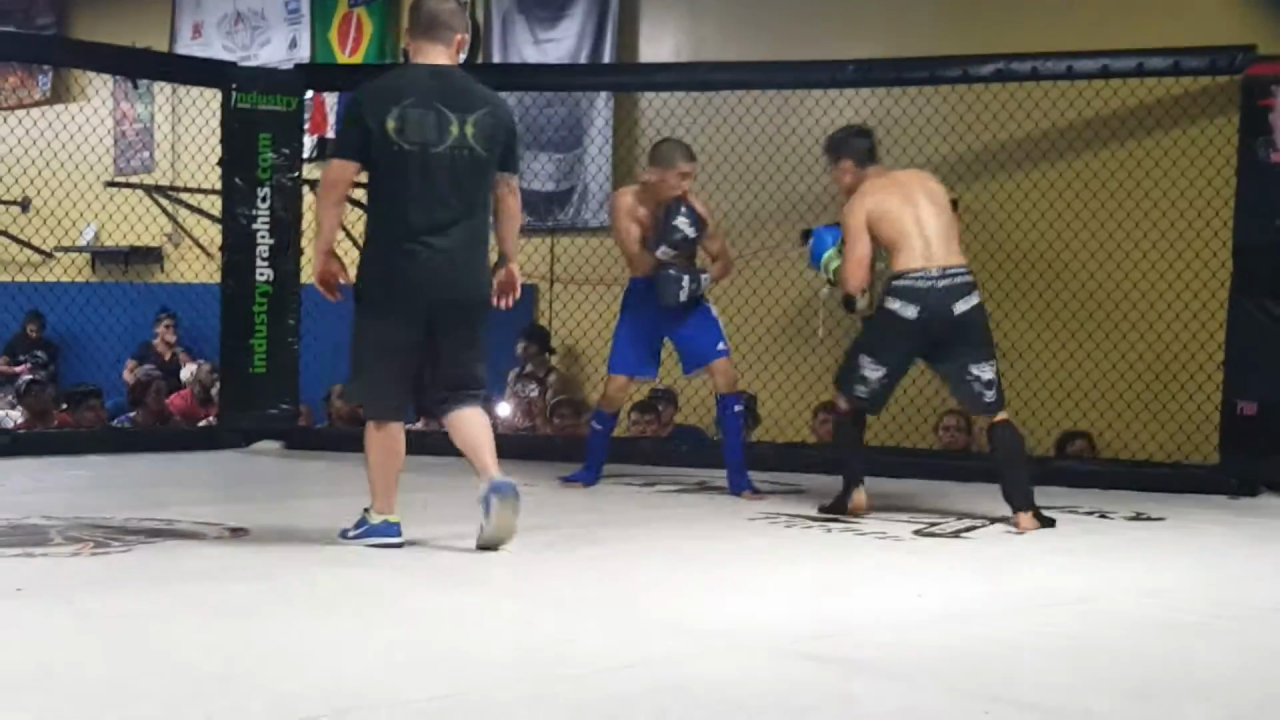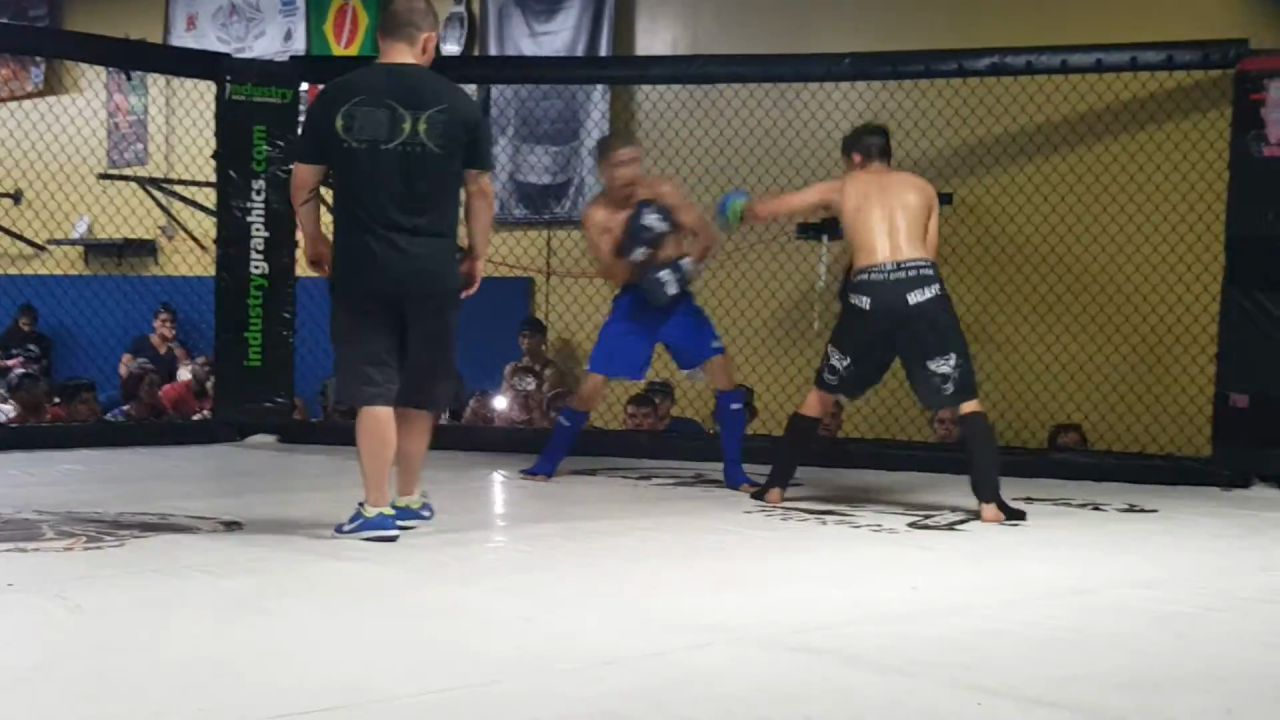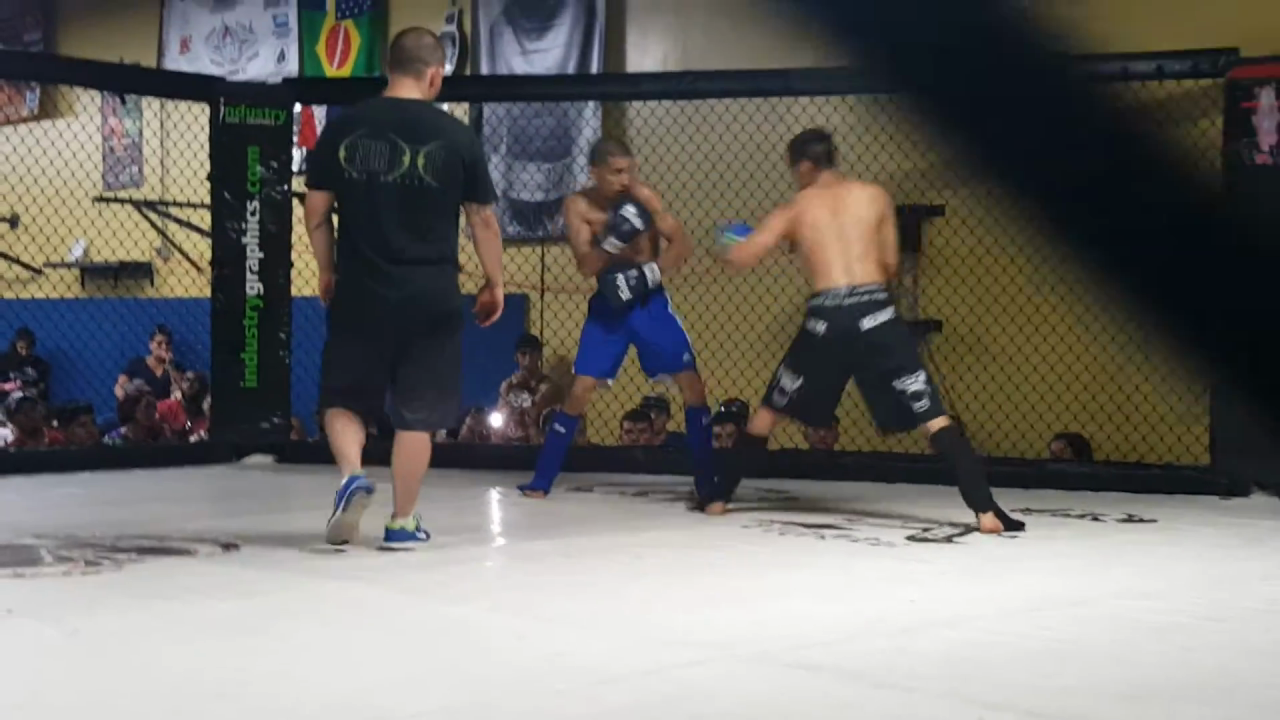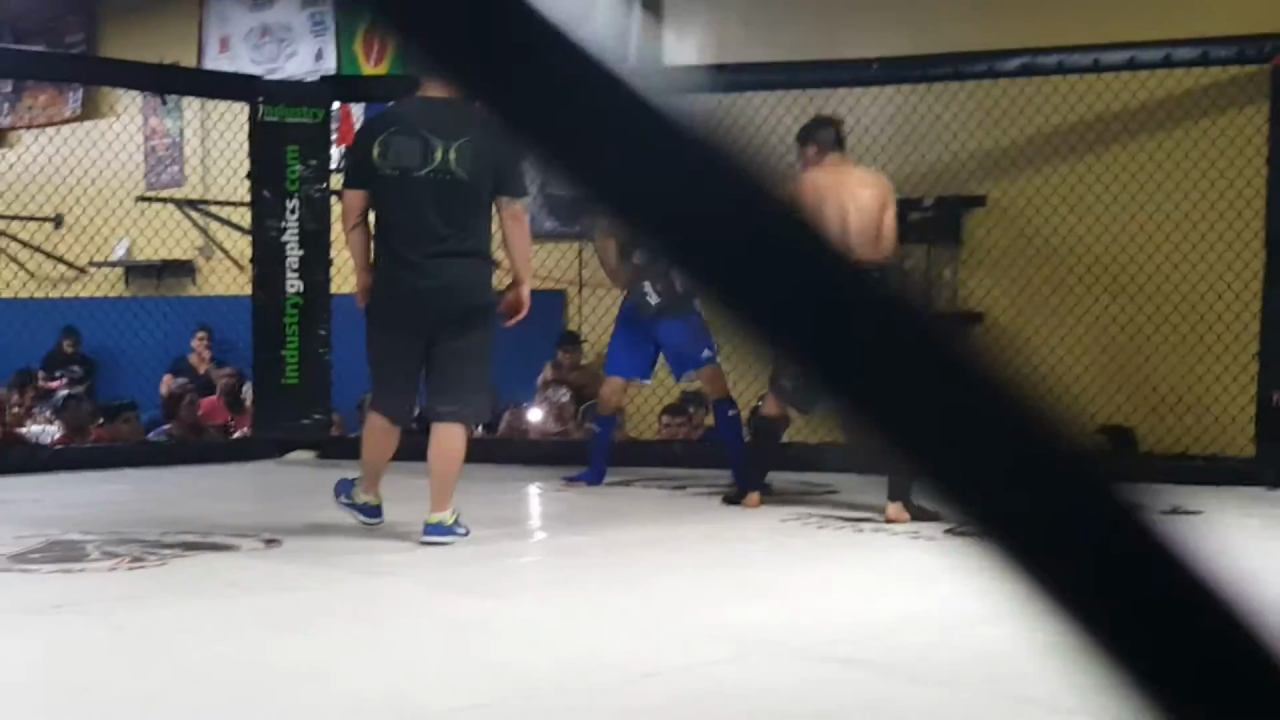
dt=0.4s
person 1, frame 1
left shoulder: (374, 96)
right shoulder: (491, 106)
left elbow: (336, 180)
right elbow: (507, 193)
left wrist: (324, 250)
right wrist: (508, 259)
left hip: (392, 274)
right hip: (465, 277)
left knee: (382, 401)
right knee: (460, 392)
left ankle: (382, 517)
right ankle: (493, 479)
person 1, frame 2
left shoulder: (337, 97)
right shoulder: (457, 102)
left elbow: (303, 183)
right elbow: (480, 190)
left wrist: (313, 237)
right wrist: (476, 254)
left hip: (361, 269)
right hip: (433, 270)
left knee: (373, 390)
right knee: (421, 393)
left ankle: (376, 509)
right ankle: (409, 499)
person 1, frame 3
left shoulder: (342, 128)
right shoulder: (457, 136)
left elbow: (316, 211)
right elbow: (483, 219)
left wrist: (328, 269)
right wrist: (494, 283)
left hip: (361, 293)
right hip: (432, 297)
left knee: (344, 399)
right knee: (418, 413)
left ankle: (352, 476)
right ankle: (402, 522)
person 1, frame 4
left shoulder: (378, 128)
right shoulder: (489, 132)
left elbow: (353, 211)
right elbow: (514, 215)
left wrist: (364, 270)
right wrist: (522, 280)
left hip: (398, 288)
right hip: (465, 291)
left knee: (387, 400)
right knee: (453, 407)
left ankle: (367, 494)
right ankle: (441, 517)
person 2, frame 1
left shoulder: (859, 203)
right shoulder: (928, 180)
left elbow: (855, 283)
left wrist: (834, 266)
left hip: (908, 298)
right hip: (959, 291)
left knee: (851, 395)
right knee: (993, 408)
left ankle: (854, 490)
right ankle: (1024, 509)
person 2, frame 2
left shoulder: (840, 189)
right shoulder: (922, 187)
left elbow: (767, 210)
right elbow: (930, 252)
left wrist: (738, 208)
left hip: (868, 295)
right hip: (922, 289)
left knee: (822, 393)
right knee: (966, 399)
left ankle: (776, 485)
right ankle: (990, 502)
person 2, frame 3
left shoulder: (794, 209)
right shoulder: (876, 196)
left elbow: (740, 258)
right elbow: (890, 265)
left wrist: (729, 242)
left hip: (827, 318)
right hip: (876, 312)
left knee: (771, 409)
right knee: (933, 417)
left ankle: (719, 496)
right ankle: (986, 511)
person 2, frame 4
left shoulder: (803, 185)
right shoulder: (879, 182)
right elbow: (887, 248)
left knee: (778, 394)
left ankle: (751, 487)
right ankle: (899, 499)
person 3, frame 1
left shoulder: (693, 208)
right shoulder: (625, 202)
left elbow: (723, 260)
right elbow: (637, 266)
left wrist: (702, 280)
right wrist: (666, 245)
left hip: (685, 296)
right hip: (644, 297)
left knee: (725, 374)
right knee: (616, 387)
left ankle: (738, 476)
right ankle: (591, 468)
person 3, frame 2
left shoulder: (663, 193)
right shoulder: (596, 215)
left elbow: (704, 236)
right elbow: (612, 276)
left wrist: (683, 268)
right wrist: (639, 246)
left hip: (673, 297)
right hip: (634, 301)
left knee: (721, 370)
right knee: (592, 385)
left ankle: (734, 470)
right ankle: (548, 461)
person 3, frame 3
left shoulder: (642, 196)
right shoulder: (577, 206)
left elbow: (682, 244)
right elbow: (586, 267)
left wrist: (647, 275)
right wrist: (614, 238)
left hip: (650, 301)
right hip: (608, 304)
left knee: (691, 383)
right knee: (581, 389)
left ankle: (706, 478)
right ankle: (542, 478)
person 3, frame 4
right shoulder: (609, 229)
right elbow: (620, 278)
left wrist: (677, 281)
right wrist: (634, 255)
left hip: (676, 305)
right hip: (639, 309)
left knee: (712, 377)
right knee: (611, 391)
left ankle: (744, 473)
right ankle: (595, 470)
